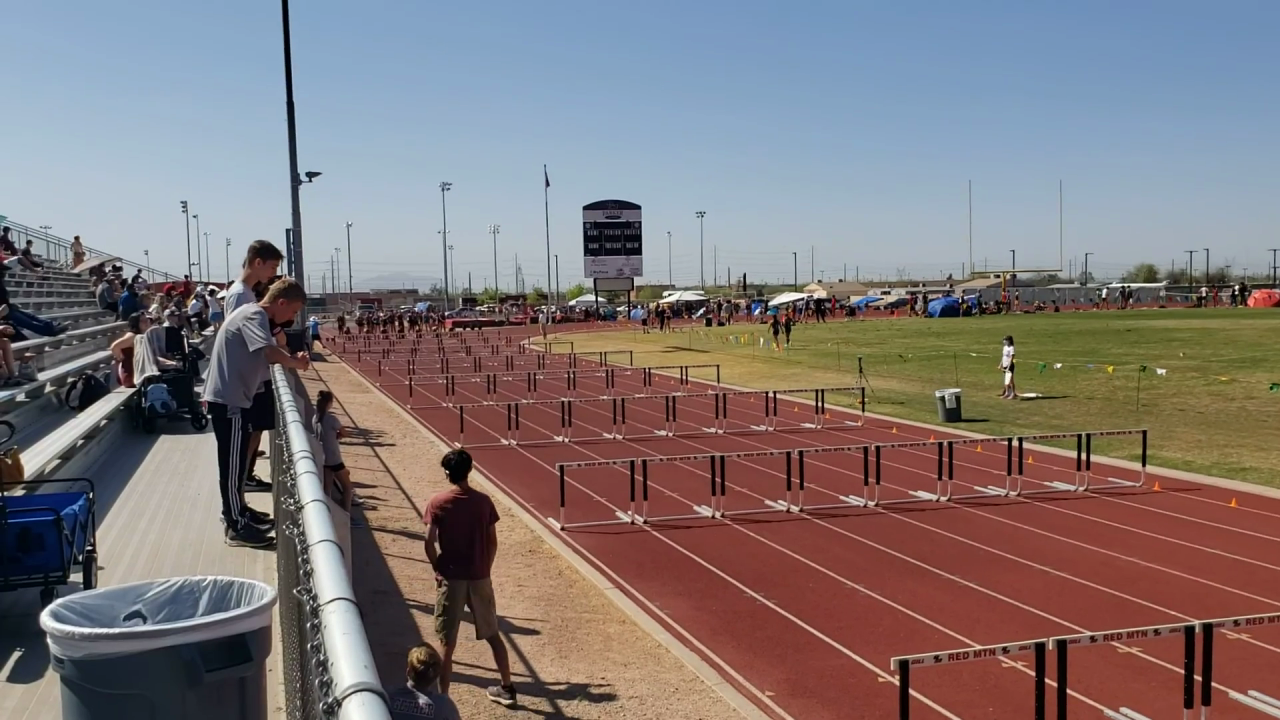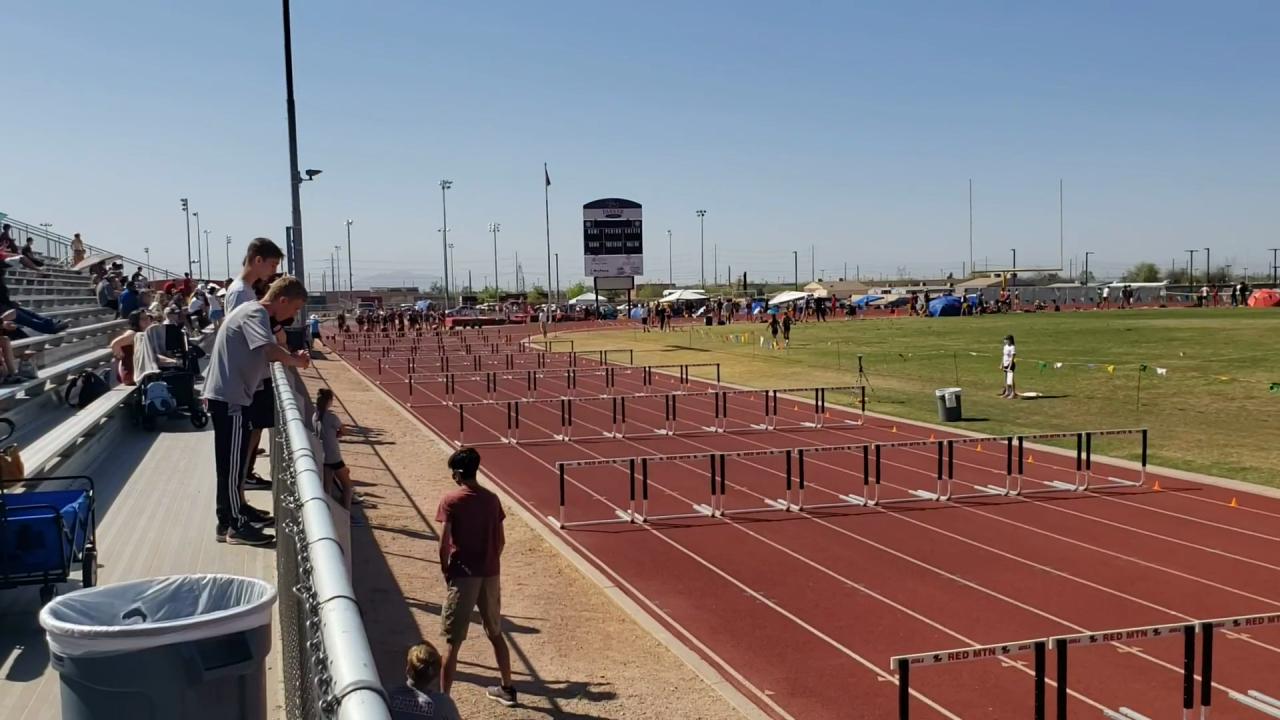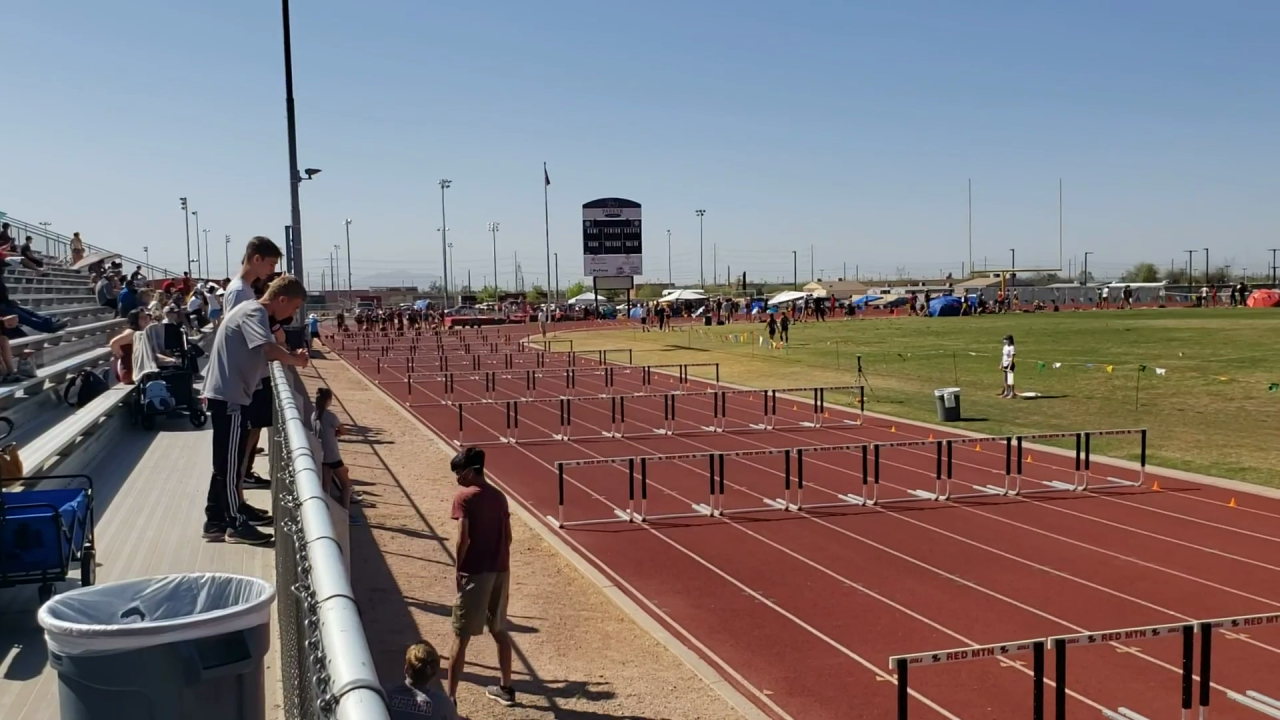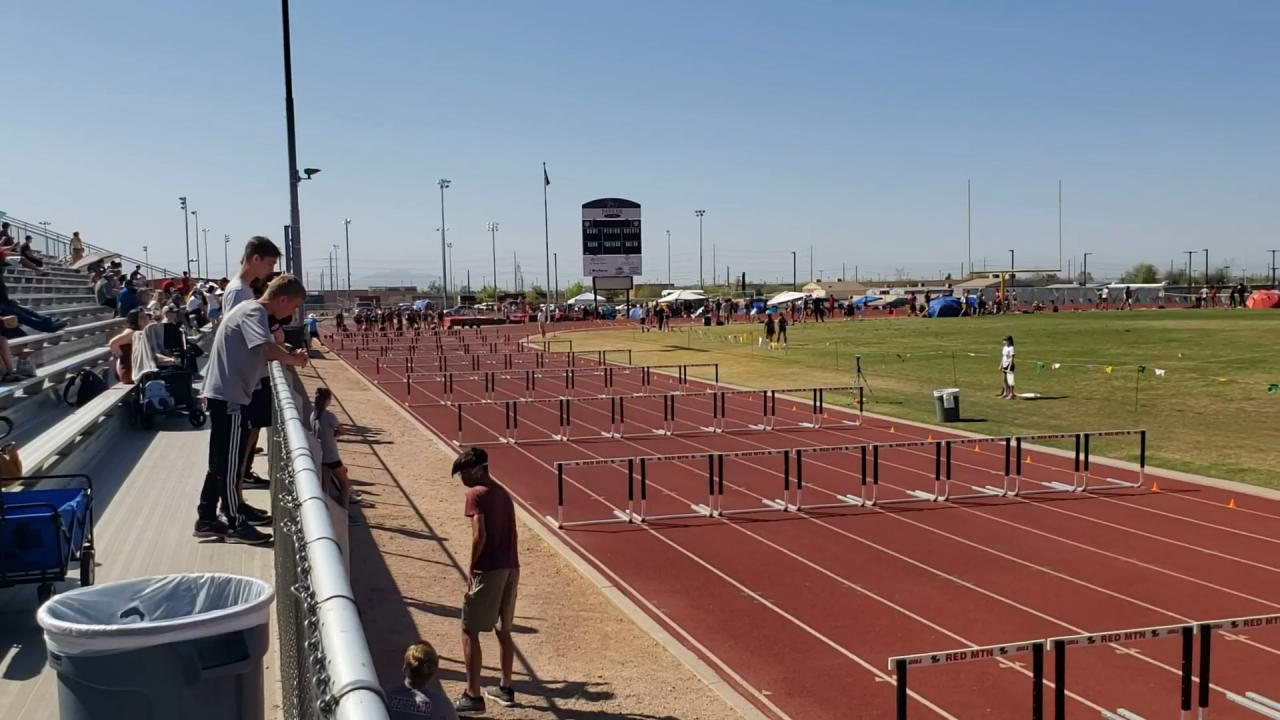
dt=0.1s
person 1, frame 1
left shoulder: (254, 314)
right shoulder: (254, 315)
left elbow: (266, 352)
right elbow: (271, 353)
left wrist: (291, 359)
right wrist: (297, 362)
left hip: (230, 397)
right hip: (228, 399)
left knee: (235, 463)
right knee: (232, 464)
left ankle: (237, 513)
right ankle: (238, 527)
person 1, frame 2
left shoulder: (255, 312)
right shoulder: (255, 313)
left elbow: (267, 350)
right elbow: (271, 351)
left wrist: (292, 357)
right wrist: (297, 360)
left hip: (230, 395)
right hip: (229, 397)
left knee: (232, 461)
right knee: (232, 462)
left ankle: (230, 516)
right ankle: (237, 525)
person 1, frame 3
left shoulder: (254, 311)
right shoulder: (254, 312)
left elbow: (266, 350)
right elbow: (270, 350)
left wrist: (290, 355)
right wrist: (296, 359)
left hip: (227, 394)
right hip: (228, 396)
left knee: (226, 461)
right knee: (230, 462)
left ankle: (216, 519)
right ankle: (236, 525)
person 1, frame 4
left shoulder: (253, 311)
right shoulder: (254, 312)
left elbow: (267, 349)
right elbow: (269, 350)
left wrist: (288, 353)
right wrist: (295, 359)
left hip: (226, 393)
right hip: (228, 396)
left knee: (223, 461)
right knee: (229, 462)
left ankle: (208, 519)
right ankle: (235, 524)
person 2, frame 1
left shoulder: (438, 503)
right shoulder: (484, 502)
left elbow: (429, 546)
right elbow: (492, 543)
left wrist: (438, 571)
left hip: (451, 579)
right hip: (480, 579)
left knee: (447, 644)
right knee: (492, 634)
right ankle: (507, 688)
person 2, frame 2
left shoulder: (450, 501)
right shoulder: (492, 500)
left elbow: (444, 543)
right elbow: (500, 541)
left wrist: (447, 571)
left hip: (462, 577)
right hip: (490, 576)
left knee: (453, 642)
right knee: (495, 634)
right ankle: (507, 689)
person 2, frame 3
left shoulder: (465, 497)
right shoulder: (499, 496)
left elbow: (463, 539)
left wrist: (458, 571)
left hip: (475, 573)
right hip: (500, 571)
left knee: (462, 637)
right knee: (499, 631)
left ankle: (450, 698)
right ankle: (505, 687)
person 2, frame 4
left shoulder: (476, 495)
right shoulder: (504, 494)
left elbow: (480, 535)
left wrist: (472, 568)
left hip: (488, 571)
right hip: (511, 569)
left knee: (470, 633)
right knee: (504, 631)
left ankle: (473, 696)
right ankle: (505, 688)
person 3, frame 1
left shoulder: (249, 292)
right shoulder: (239, 293)
left wrist: (274, 335)
left knee: (255, 432)
right knee: (251, 433)
left ankle: (246, 477)
right ankle: (242, 480)
person 3, frame 2
left shoulder: (249, 289)
right shoulder: (239, 291)
left wrist: (273, 333)
left knee: (254, 429)
right knee: (250, 430)
left ankle: (246, 473)
right ankle: (241, 477)
person 3, frame 3
left shoulder: (248, 289)
right shoulder: (238, 290)
left wrist: (272, 333)
left knee: (254, 428)
right knee: (249, 430)
left ankle: (245, 473)
right ankle: (240, 476)
person 3, frame 4
left shoulder: (247, 289)
right shoulder: (237, 290)
left wrist: (272, 333)
left knee: (253, 428)
right knee: (248, 429)
left ankle: (244, 473)
right ankle: (239, 475)
